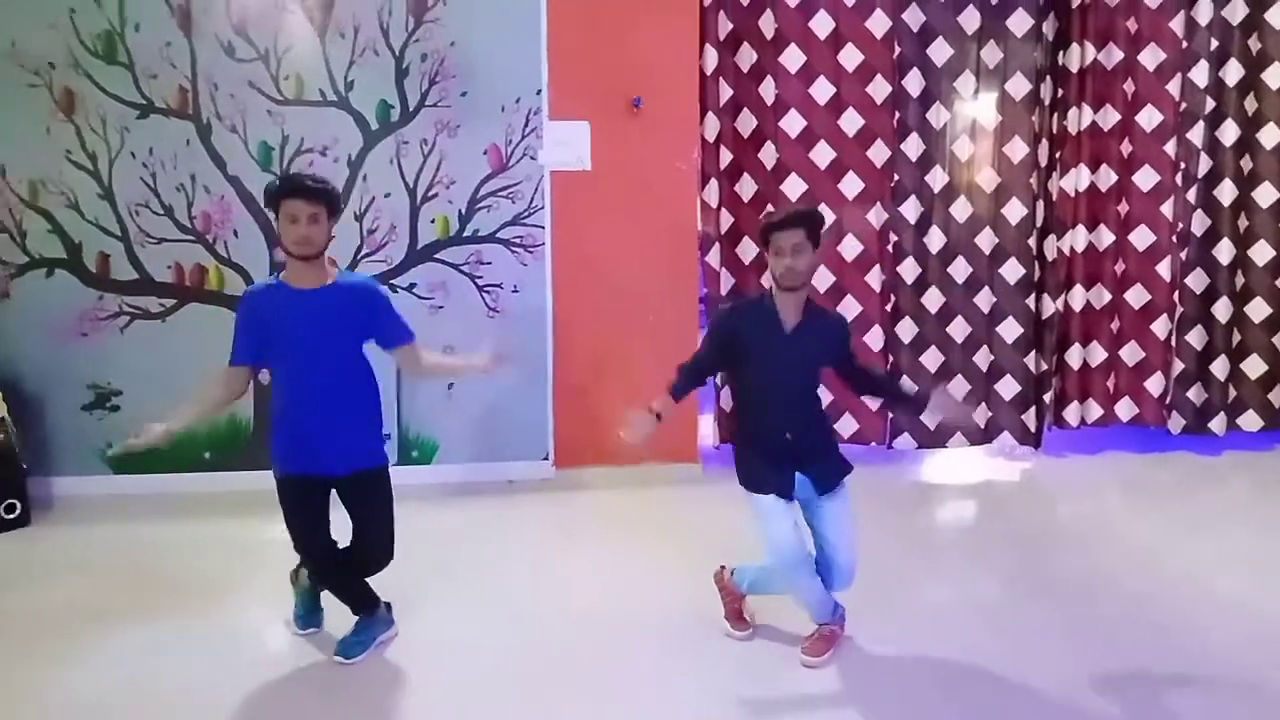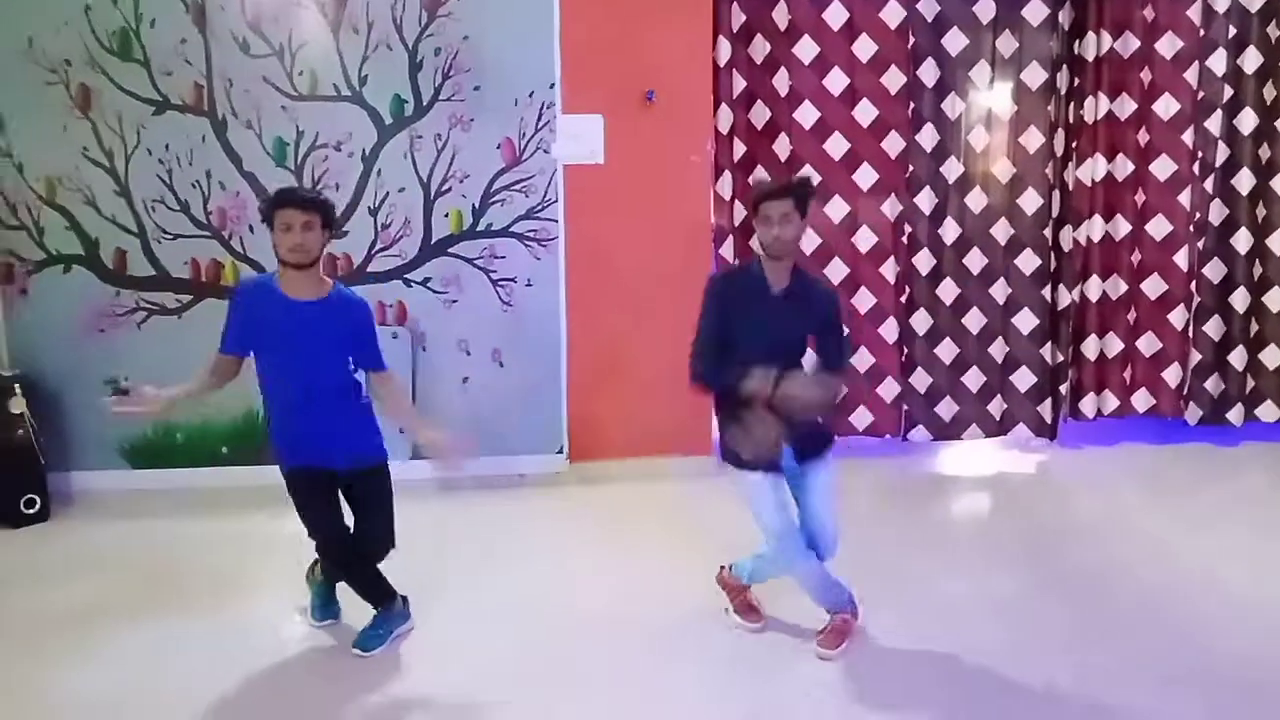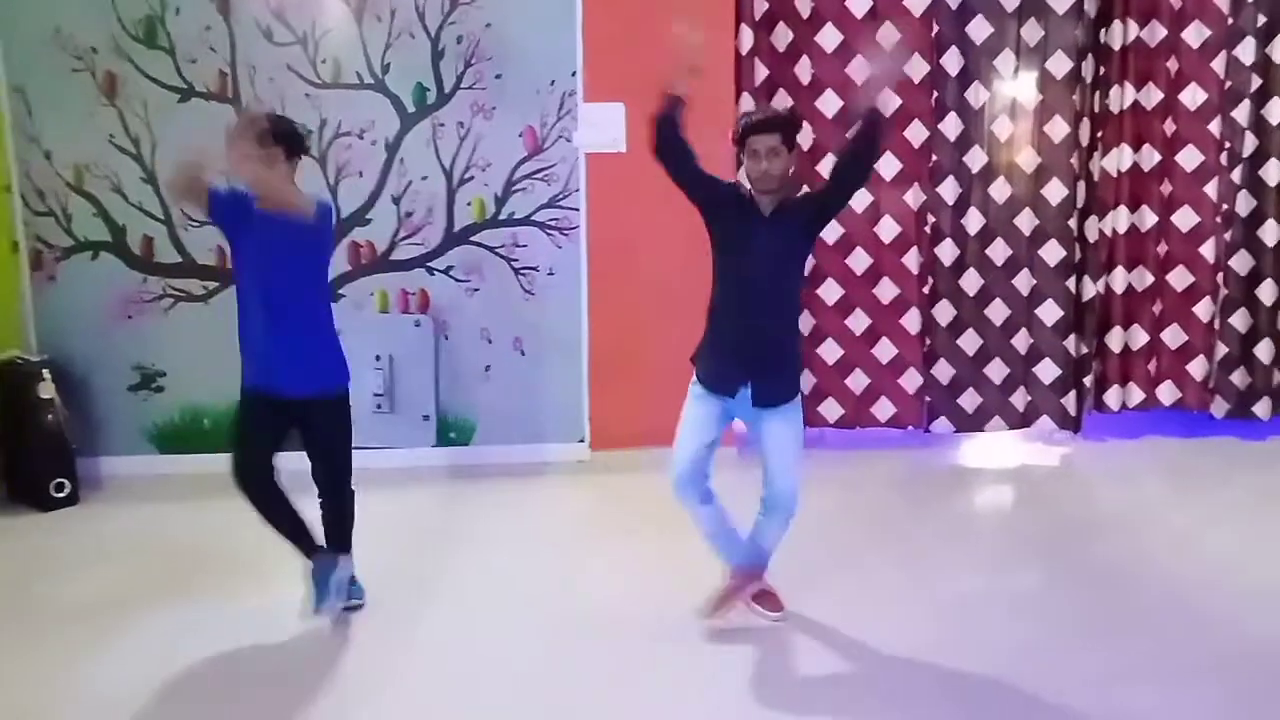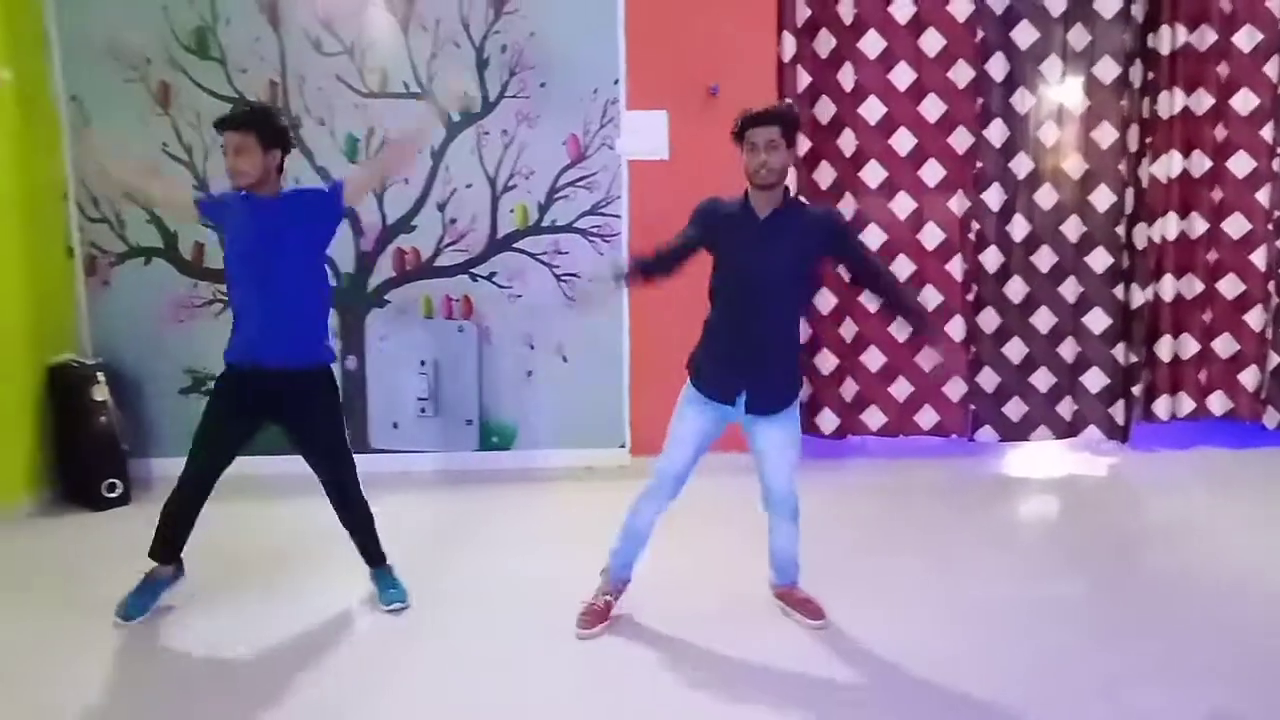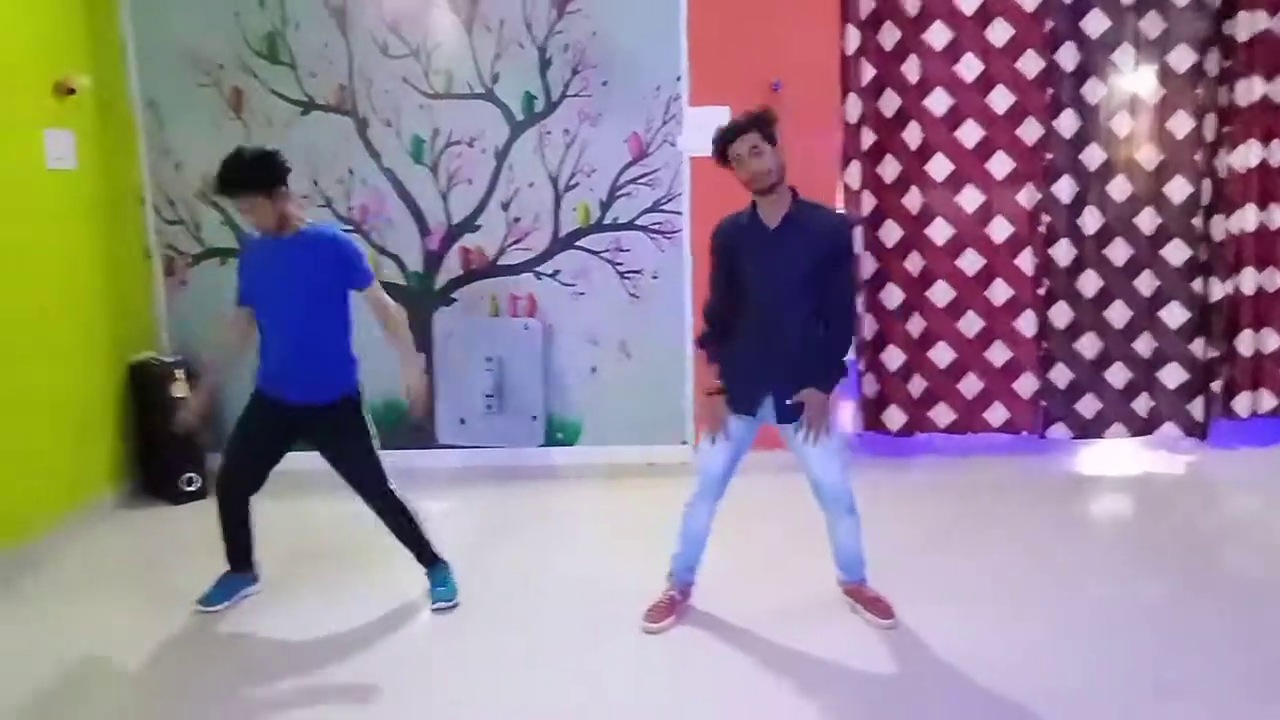
dt=0.2s
person 1, frame 1
left shoulder: (831, 326)
right shoulder: (738, 319)
left elbow: (863, 380)
right elbow: (697, 370)
left wrist: (926, 402)
right wrist: (657, 410)
left hip: (821, 461)
right hip: (764, 465)
left knee: (840, 569)
right knee: (795, 559)
left ankle: (736, 580)
right ankle: (829, 619)
person 1, frame 2
left shoulder: (818, 293)
right shoulder: (725, 288)
left elbow: (835, 359)
right elbow: (702, 369)
left wrist: (818, 393)
right wrist: (765, 389)
left hip: (804, 433)
right hip: (745, 435)
left knee: (822, 543)
right knee: (789, 542)
left ankle: (737, 576)
right ankle: (839, 606)
person 1, frame 3
left shoulder: (809, 212)
right shoulder: (723, 203)
left elbow: (858, 165)
right elbow: (671, 155)
left wrist: (868, 101)
right wrist: (679, 88)
left hip: (776, 379)
right hip: (717, 370)
left knee: (783, 496)
right knee: (687, 479)
left ankle: (752, 569)
right ankle: (743, 568)
person 1, frame 4
left shoulder: (819, 224)
right shoulder: (717, 216)
left elbow: (874, 277)
right elbow: (669, 259)
left wrist: (919, 321)
right wrist: (620, 277)
left hip: (776, 384)
right hip: (714, 377)
left knee: (781, 497)
right knee: (662, 484)
left ankle: (785, 584)
right ankle: (612, 585)
person 1, frame 5
left shoulder: (829, 229)
right shoulder: (729, 233)
left elbow: (841, 313)
right elbow: (718, 312)
left wrist: (824, 386)
right wrist: (713, 385)
left hip: (803, 384)
right hip: (740, 383)
left knee: (835, 493)
right knee: (708, 488)
left ankle: (854, 582)
right ankle: (679, 586)
person 2, frame 1
left shoulder: (363, 294)
right shoulder: (258, 304)
left elbow: (413, 358)
right elbow: (234, 384)
left wrist: (473, 364)
right wrist: (173, 426)
left hip: (362, 452)
right hip: (296, 457)
left knee: (376, 551)
right knee: (315, 550)
left ankle: (312, 577)
right ankle: (375, 614)
person 2, frame 2
left shoulder: (352, 308)
right shoulder: (249, 297)
left elbow: (383, 385)
right elbow: (224, 368)
left wrist: (424, 431)
right wrist: (169, 396)
left hip: (358, 447)
right hip: (299, 454)
left knee: (377, 542)
right knee: (336, 543)
left ankle: (323, 574)
right ankle: (392, 606)
person 2, frame 3
left shoulder: (312, 218)
right shoulder: (234, 208)
left elbow: (298, 207)
right elbow: (182, 193)
left wrist: (255, 156)
right wrist: (198, 169)
left hip: (320, 384)
right hip: (262, 384)
left knee: (334, 484)
right knee: (252, 476)
left ankle: (340, 566)
right ankle: (322, 557)
person 2, frame 4
left shoulder: (313, 205)
right shoulder: (230, 207)
left elbow: (381, 169)
right elbow: (164, 194)
left wrist: (434, 119)
right wrist: (104, 165)
left hip: (304, 374)
right hip: (244, 370)
left knee: (338, 477)
right knee: (198, 475)
left ankle: (378, 566)
right ankle: (165, 566)
person 2, frame 5
left shoulder: (334, 247)
right shoulder: (251, 255)
left elbow: (381, 303)
right elbow: (243, 326)
left wrist: (410, 360)
right wrist: (208, 384)
left hip: (332, 398)
right hip: (273, 398)
left knee: (375, 491)
right knee: (231, 484)
left ankle: (434, 566)
right ankle: (241, 571)
